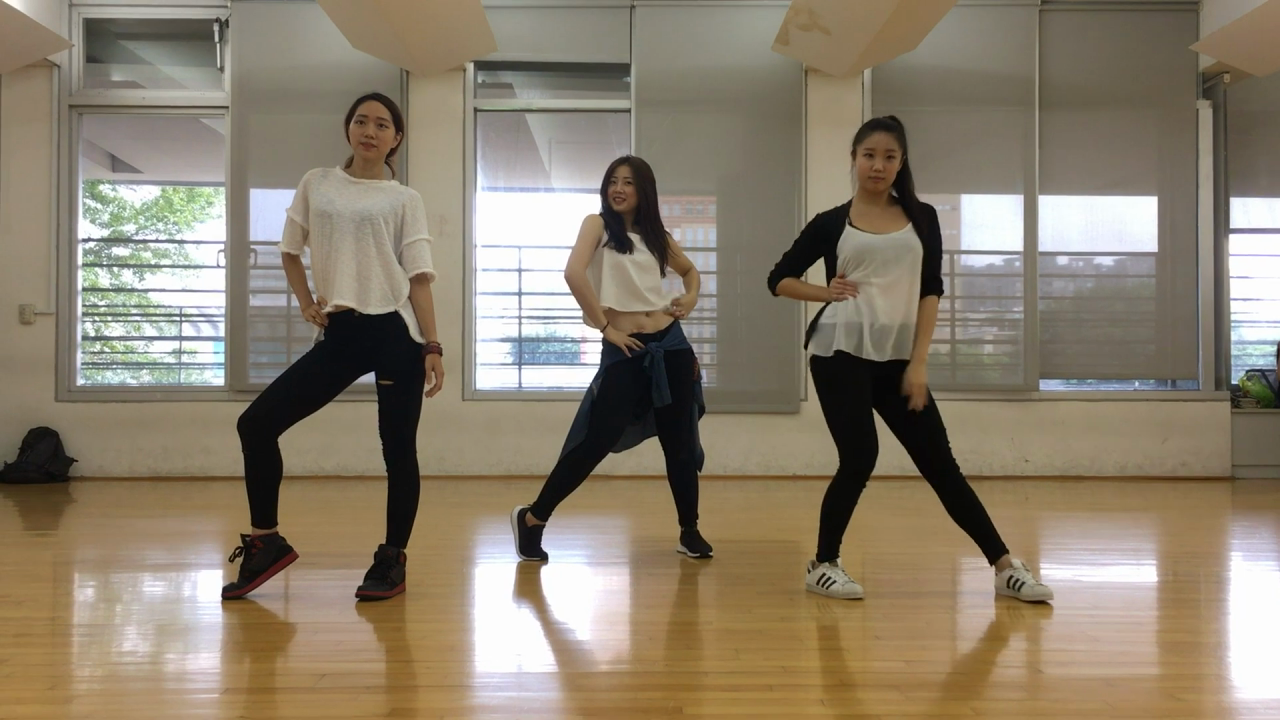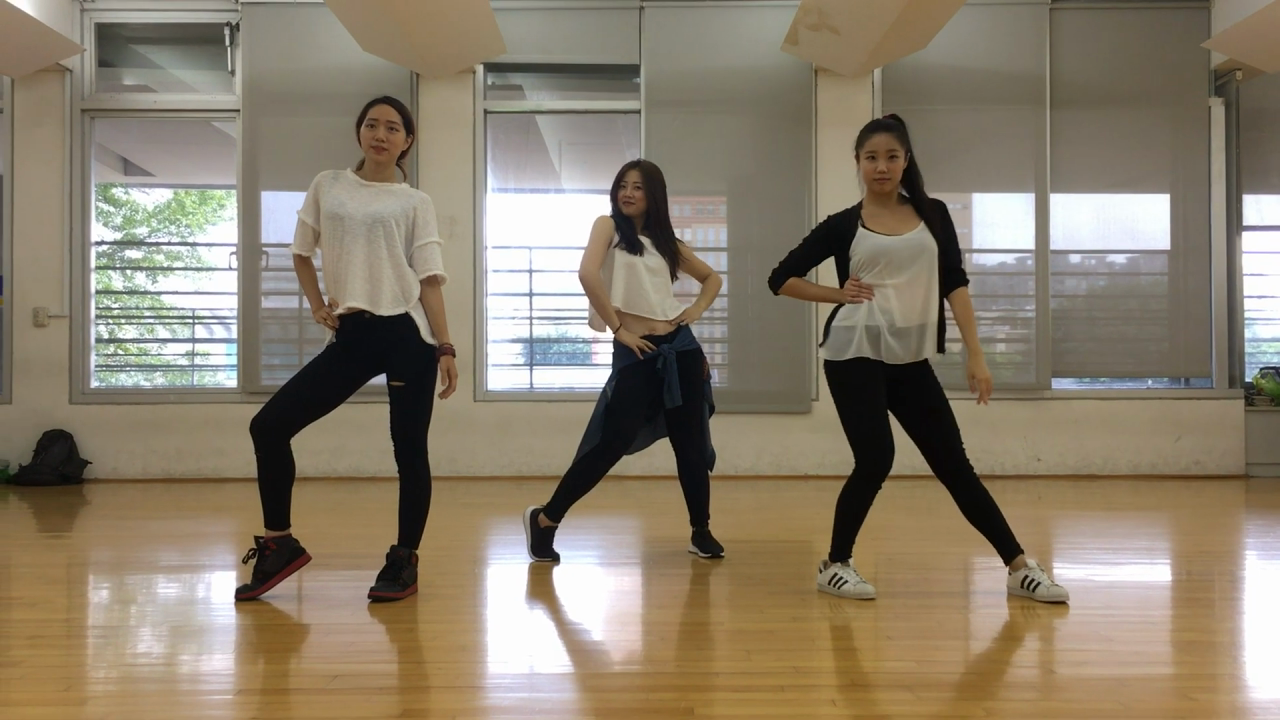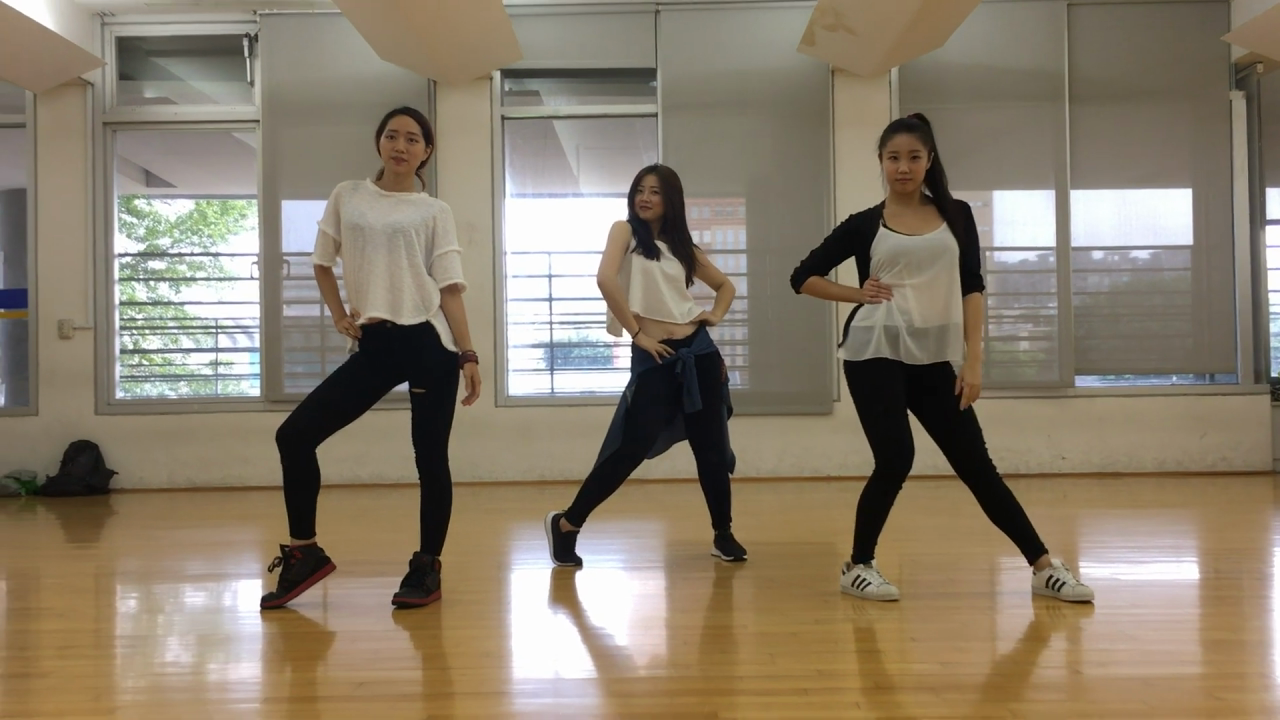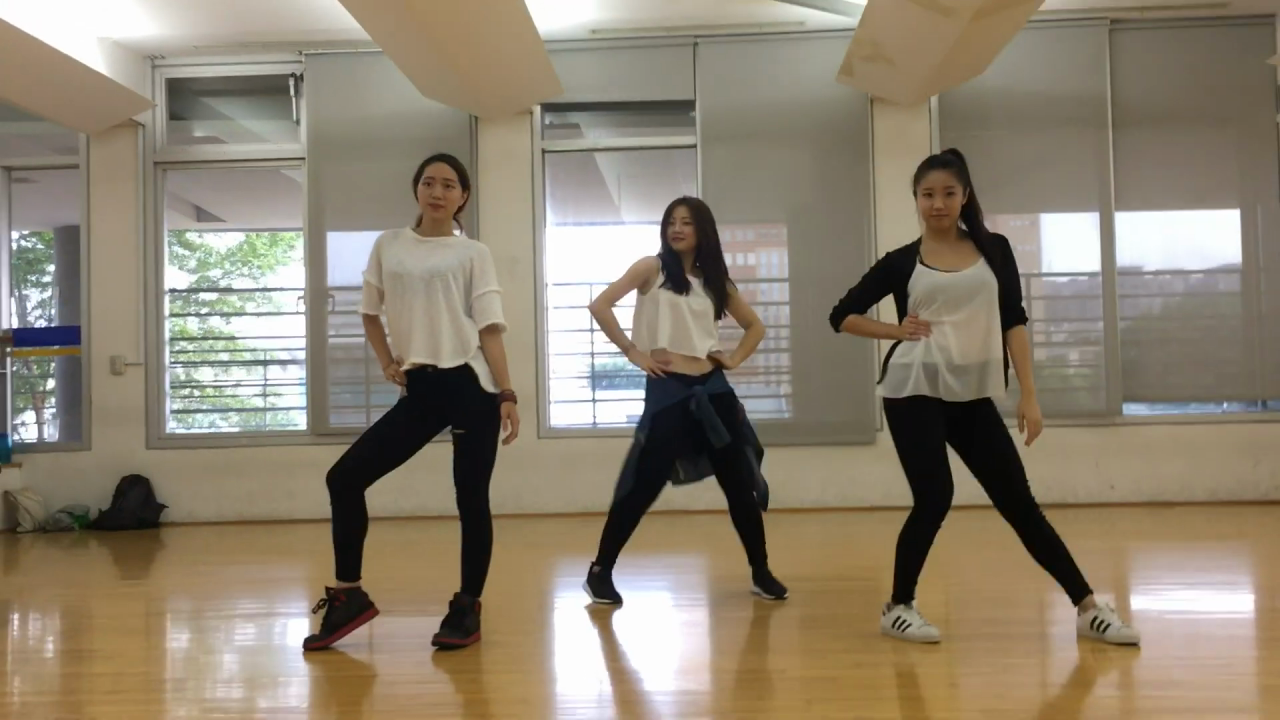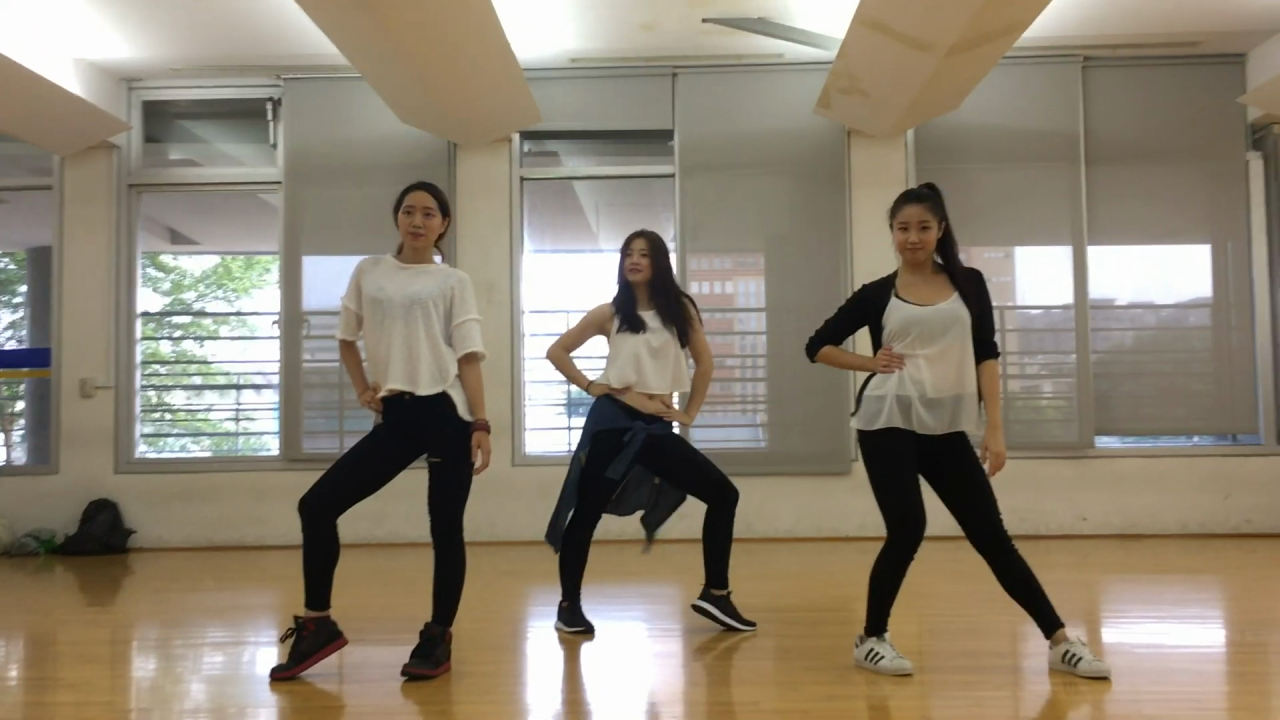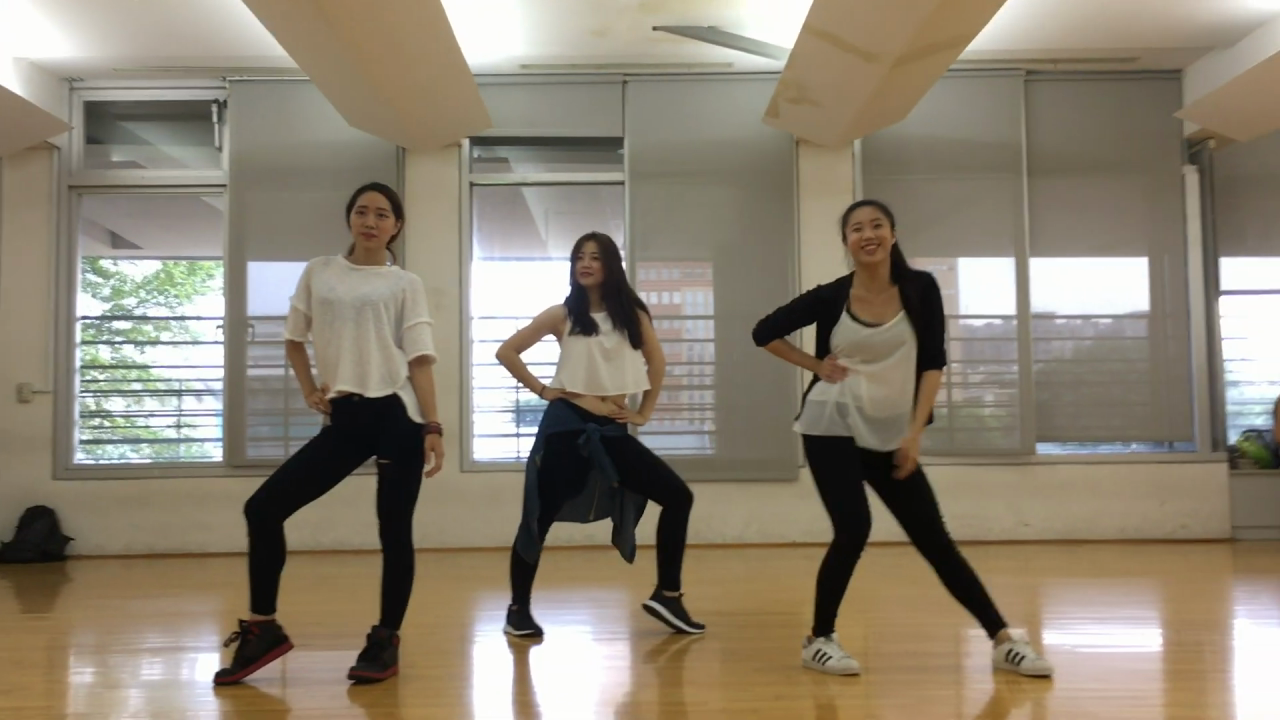
dt=0.4s
person 1, frame 1
left shoulder: (405, 200)
right shoulder: (316, 184)
left elbow: (419, 277)
right elbow: (291, 251)
left wrist: (433, 346)
right wrist: (306, 306)
left hip: (396, 333)
right hip: (339, 334)
left knee: (398, 448)
right knee: (257, 422)
left ankle: (392, 559)
right ankle: (266, 541)
person 1, frame 2
left shoulder: (416, 203)
right shoulder: (327, 186)
left elbow: (429, 279)
right elbow: (302, 253)
left wrist: (445, 348)
right wrist: (318, 308)
left hip: (407, 335)
right hip: (350, 337)
left knee: (409, 449)
right knee: (269, 425)
left ankle: (404, 560)
right ankle: (279, 542)
person 1, frame 3
left shoulder: (435, 211)
right shoulder: (347, 197)
left elbow: (450, 288)
right elbow: (322, 263)
left wrist: (468, 355)
right wrist: (339, 317)
left hip: (428, 343)
right hip: (372, 346)
left knee: (430, 456)
right knee: (295, 434)
left ankle: (427, 566)
right ankle: (304, 551)
person 1, frame 4
left shoulder: (474, 254)
right shoulder: (389, 245)
left elbow: (490, 328)
right elbow: (371, 312)
left wrist: (507, 394)
right wrist: (386, 364)
left hip: (470, 386)
right hip: (418, 390)
left knee: (471, 497)
right knee: (345, 477)
left ankle: (467, 607)
right ankle: (349, 595)
person 1, frame 5
left shoulder: (454, 282)
right shoulder: (368, 272)
left elbow: (468, 357)
right elbow: (347, 338)
left wrist: (480, 424)
right wrist: (362, 390)
left hip: (446, 414)
right hip: (394, 417)
left knee: (445, 527)
right knee: (318, 504)
left ankle: (438, 637)
right ankle: (318, 623)
person 1, frame 6
left shoulder: (406, 284)
right shoulder: (318, 272)
left elbow: (420, 360)
right elbow: (294, 339)
left wrist: (433, 427)
right wrist: (309, 392)
left hip: (397, 416)
right hip: (343, 419)
left knee: (394, 529)
right knee: (264, 507)
left ankle: (385, 640)
right ankle: (263, 628)
person 2, frame 1
left shoulder: (922, 217)
right shoulder: (831, 223)
left elbow: (930, 290)
right elbow: (779, 279)
left wrist: (920, 361)
right wrist: (824, 292)
left hip: (896, 358)
right hip: (840, 352)
left knee: (938, 462)
right knee: (858, 458)
left ankle: (1006, 566)
right ankle: (823, 565)
person 2, frame 2
left shoulder: (933, 215)
right shoulder: (842, 225)
left elbow: (955, 284)
right elbow: (782, 278)
left wrist: (975, 353)
right wrist: (839, 294)
left hip: (911, 359)
right hip: (855, 353)
left knee: (953, 462)
right knee: (875, 459)
left ankle: (1020, 567)
right ankle: (835, 565)
person 2, frame 3
left shoulder: (956, 216)
right shoulder: (864, 225)
left elbow: (972, 287)
right elbow: (803, 277)
left wrist: (973, 359)
right wrist: (858, 294)
left hip: (933, 359)
right hip: (875, 353)
left knee: (975, 463)
right knee: (894, 460)
left ankle: (1044, 567)
right ankle: (858, 566)
person 2, frame 4
left shoulder: (993, 249)
right shoulder: (901, 262)
left elbow: (1014, 321)
right elbow: (842, 315)
left wrist: (1028, 394)
right wrist: (897, 330)
left hip: (974, 395)
right hip: (915, 390)
left knee: (1019, 502)
right knee: (934, 498)
left ankle: (1089, 608)
right ankle: (898, 608)
person 2, frame 5
left shoulder: (968, 283)
right shoulder: (876, 294)
left elbow: (986, 355)
right elbow: (818, 345)
left wrist: (995, 428)
right wrist: (871, 362)
left hip: (948, 427)
right hip: (888, 422)
left knee: (991, 535)
right knee: (906, 530)
left ankle: (1060, 641)
right ankle: (871, 640)
person 2, frame 6
left shoulder: (920, 288)
right shoulder: (830, 296)
left elbow: (933, 364)
right elbow: (765, 332)
left wrist: (914, 431)
right wrist: (815, 366)
left hip: (890, 434)
right hip: (832, 427)
left knee: (933, 537)
right knee: (853, 531)
left ankle: (1003, 640)
right ankle: (819, 640)
person 3, frame 1
left shoulder: (657, 236)
right shoulder: (598, 224)
left elbow: (689, 270)
right elbow: (574, 273)
left wrist: (691, 297)
right wrist: (605, 326)
left hip: (672, 346)
right hip: (625, 351)
left knee: (680, 443)
right knee: (595, 442)
left ankle: (689, 532)
right ankle: (531, 518)
person 3, frame 2
left shoulder: (667, 241)
right shoulder: (608, 226)
left elbow: (712, 277)
right elbow: (588, 274)
left wrist: (697, 309)
right wrist: (617, 328)
left hip: (681, 348)
right hip: (636, 352)
left knee: (692, 444)
right knee: (611, 444)
left ankle: (701, 532)
right ankle: (544, 519)
person 3, frame 3
left shoulder: (683, 246)
right shoulder: (625, 231)
left elbow: (725, 285)
right elbow: (606, 278)
left wrist: (716, 315)
right wrist: (636, 332)
left hip: (699, 352)
right hip: (654, 357)
left knee: (711, 447)
right knee: (631, 448)
left ankle: (723, 534)
right ankle: (566, 523)
person 3, frame 4
left shoulder: (716, 281)
right shoulder: (652, 268)
left elbow: (755, 326)
right elbow: (600, 306)
left wrist: (733, 359)
right wrist: (634, 353)
left hip: (713, 390)
right hip: (668, 392)
left knee: (740, 483)
right knee: (644, 487)
left ankle: (761, 572)
right ankle: (601, 570)
person 3, frame 5
left shoulder: (680, 309)
right shoulder: (610, 313)
left elbow: (704, 362)
right elbow: (557, 351)
left wrist: (689, 413)
right wrist: (588, 386)
left hip: (658, 428)
right hip: (612, 423)
left knee: (724, 494)
right knee: (585, 513)
left ankle: (715, 594)
right ankle: (569, 605)
person 3, frame 6
left shoulder: (632, 313)
right shoulder: (562, 315)
left elbow: (656, 362)
right elbow: (506, 352)
left wrist: (644, 412)
right wrist: (542, 390)
left hip: (612, 430)
right hip: (568, 425)
left knee: (678, 496)
right knee: (540, 516)
left ankle: (667, 595)
right ankle: (519, 609)
